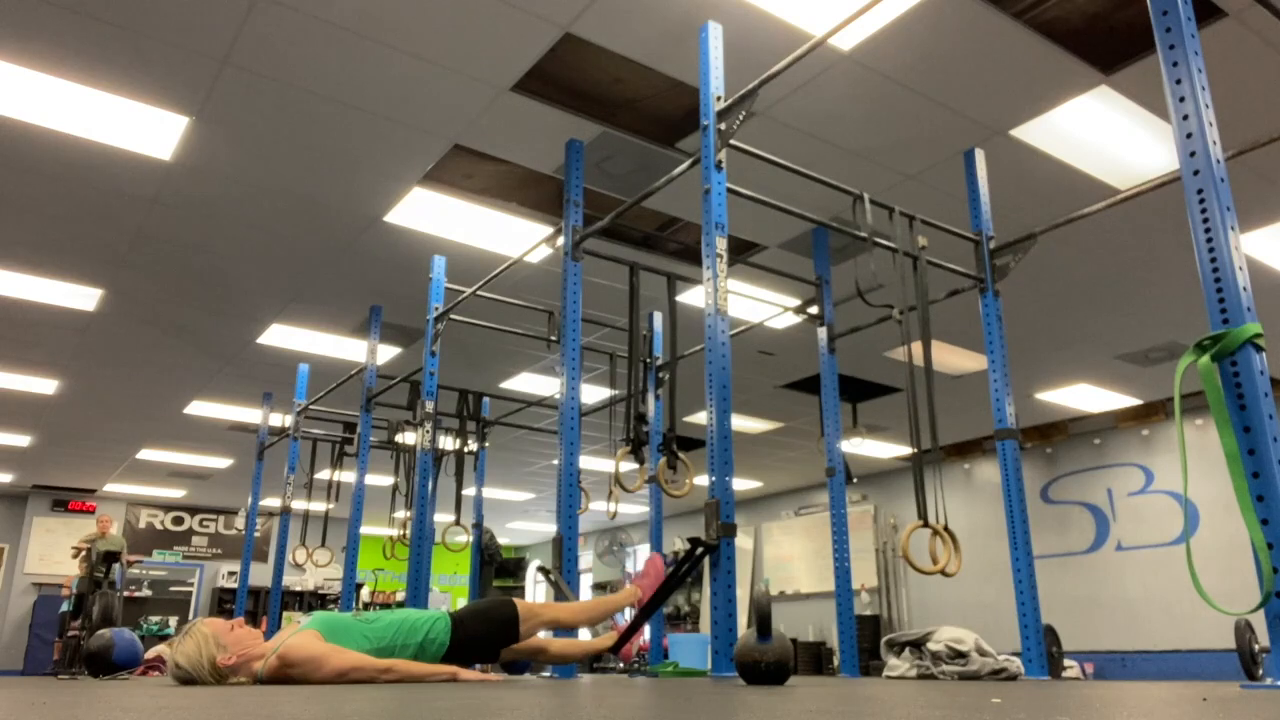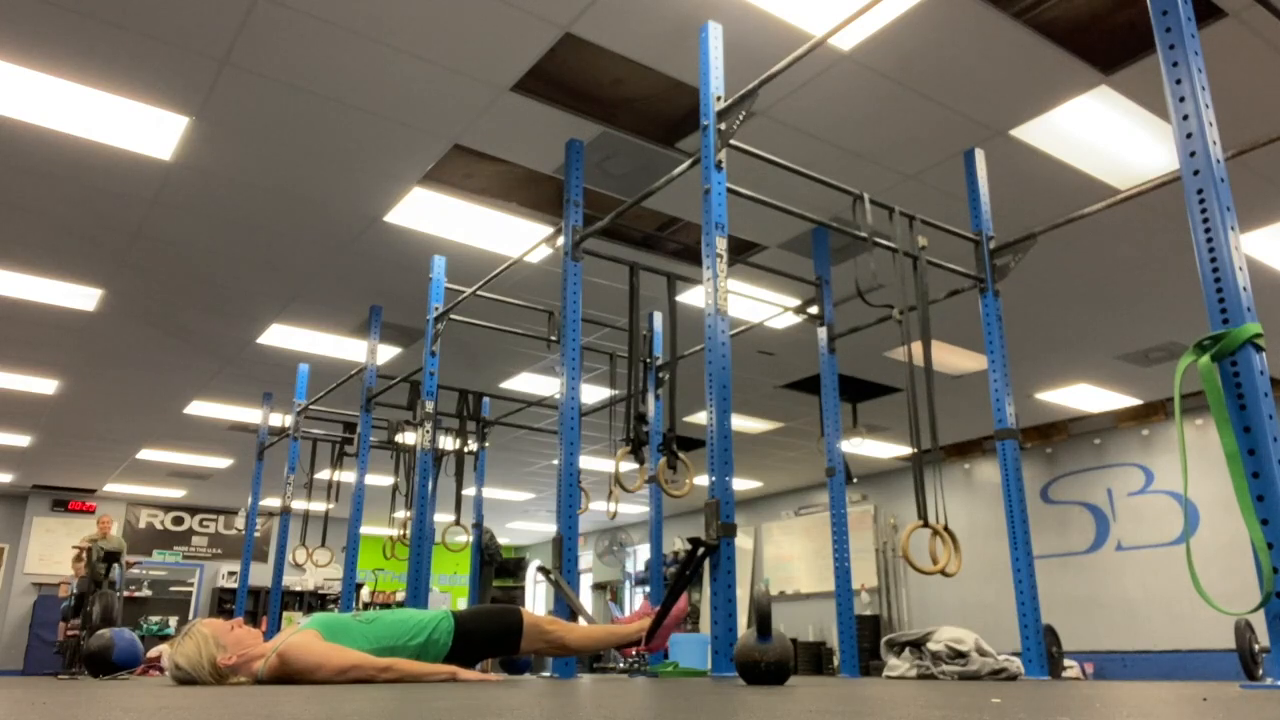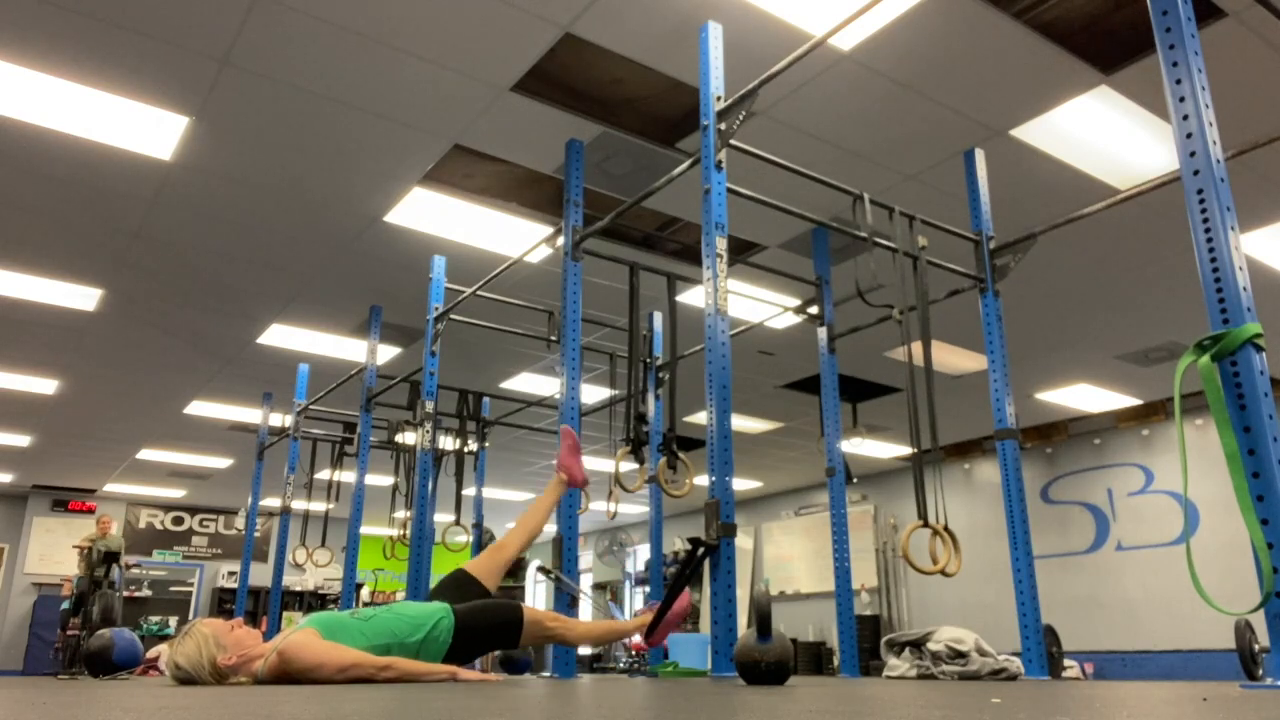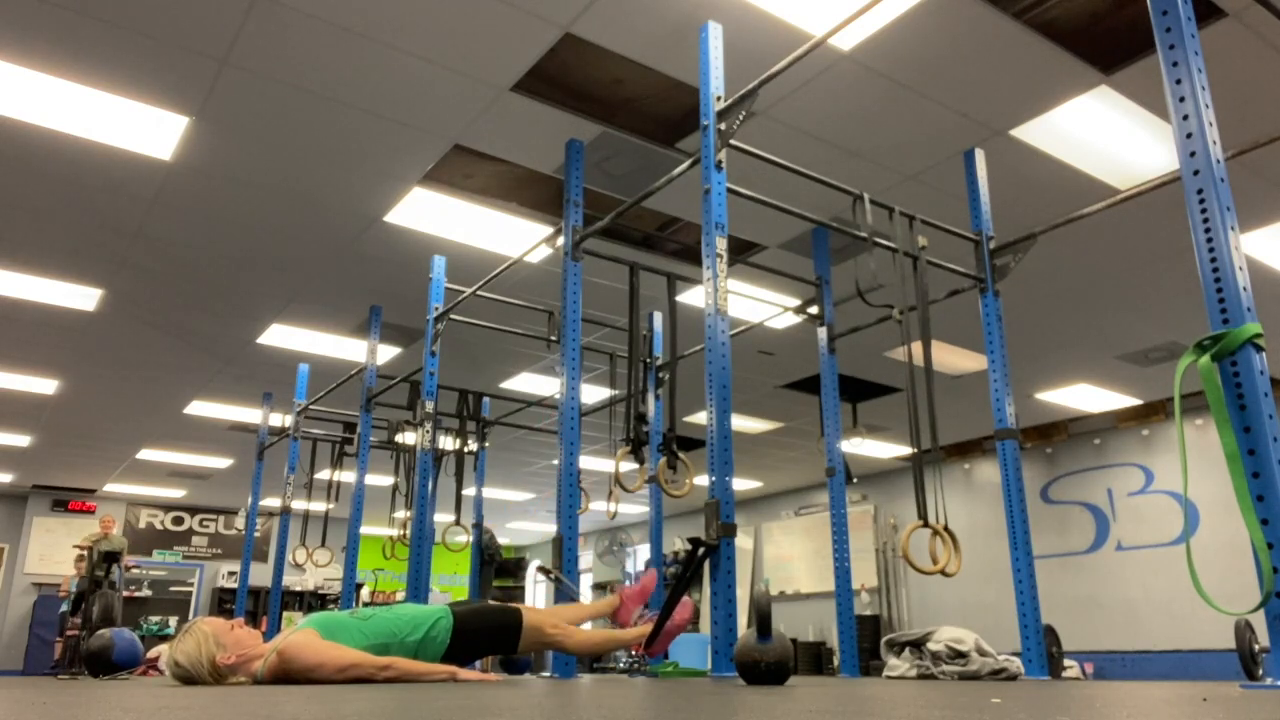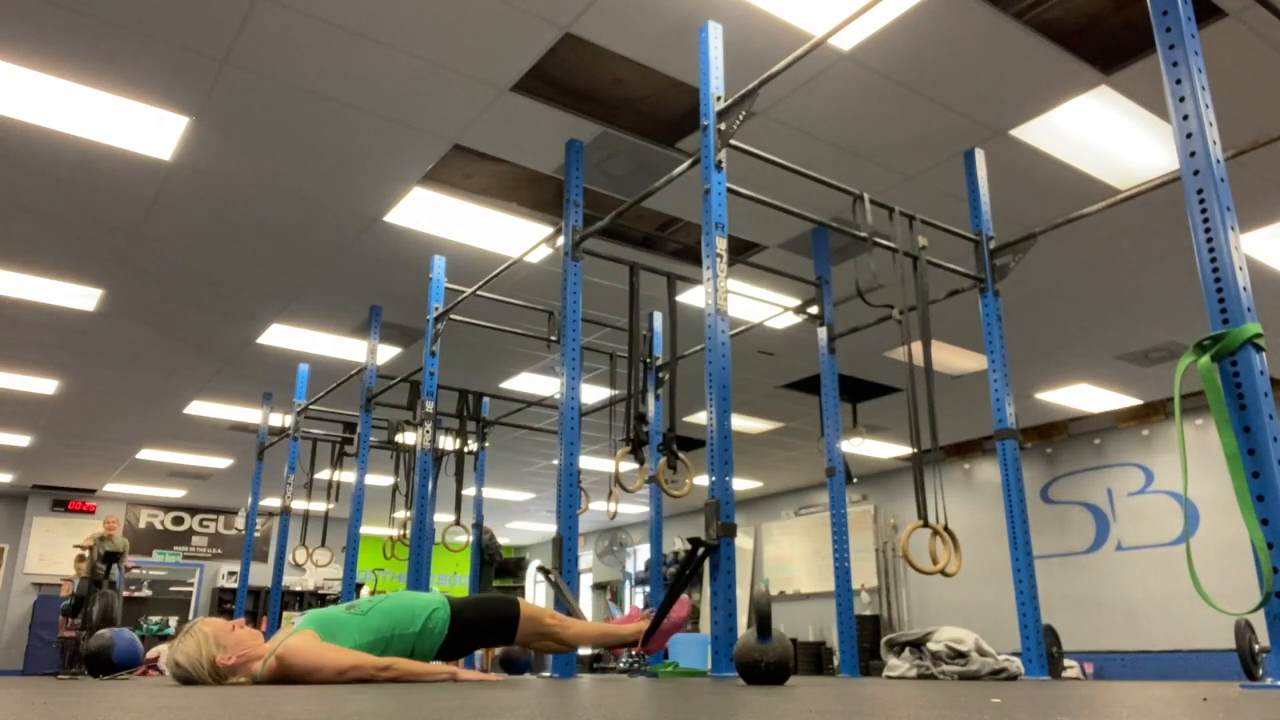
dt=1s
person 1, frame 1
left shoulder: (271, 657)
right shoulder: (289, 658)
right elbow: (382, 666)
right wrist: (458, 672)
left hip: (435, 629)
right hip: (443, 639)
left knee: (534, 646)
right knee: (543, 615)
left ankle: (609, 644)
right ankle: (637, 593)
person 1, frame 2
left shoulder: (276, 652)
right shoulder: (290, 658)
right elbow: (381, 668)
right wrist: (457, 673)
left hip: (434, 626)
right hip: (444, 637)
left knee: (541, 634)
right knee: (547, 631)
left ankle: (628, 632)
right ankle: (642, 631)
person 1, frame 3
left shoulder: (278, 650)
right shoulder: (290, 657)
right elbow: (383, 668)
right wrist: (457, 675)
left hip: (428, 616)
right hip: (442, 634)
left knee: (505, 550)
right knee: (550, 624)
left ankle: (564, 477)
right ankle: (646, 625)
person 1, frame 4
left shoulder: (274, 652)
right shoulder: (290, 656)
right elbow: (381, 667)
right wrist: (457, 672)
left hip: (429, 619)
right hip: (439, 635)
left knee: (541, 614)
right knee: (548, 631)
left ankle: (619, 605)
right ankle: (648, 635)
person 1, frame 5
left shoulder: (278, 649)
right shoulder: (290, 659)
right elbow: (380, 668)
right wrist: (458, 674)
left hip: (430, 613)
right hip: (438, 624)
left knee: (529, 631)
right knee: (547, 623)
left ankle: (621, 633)
right ankle: (643, 632)
